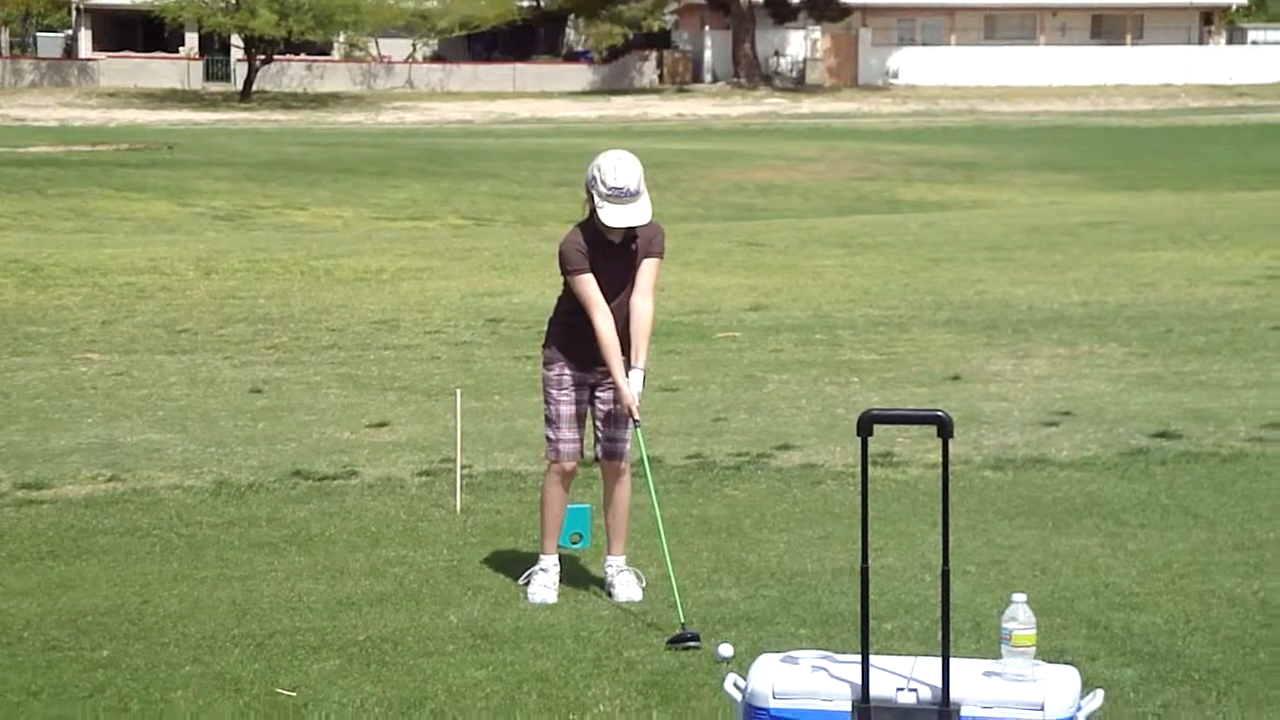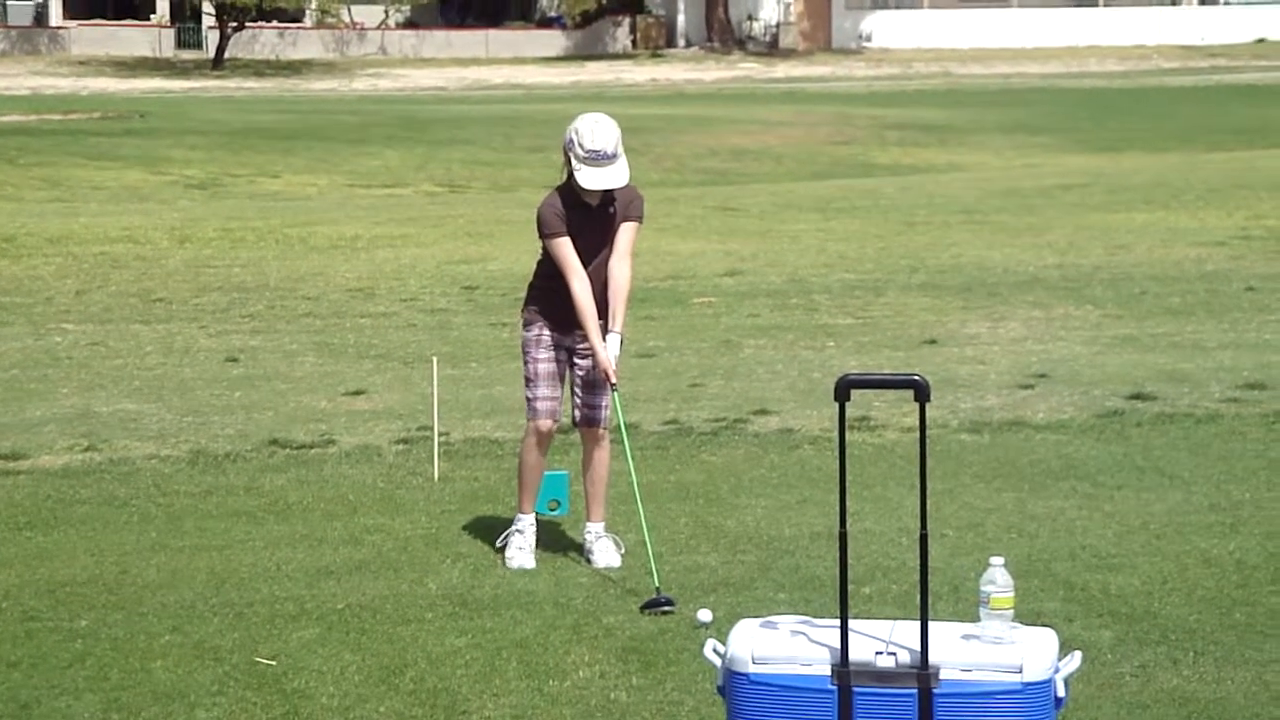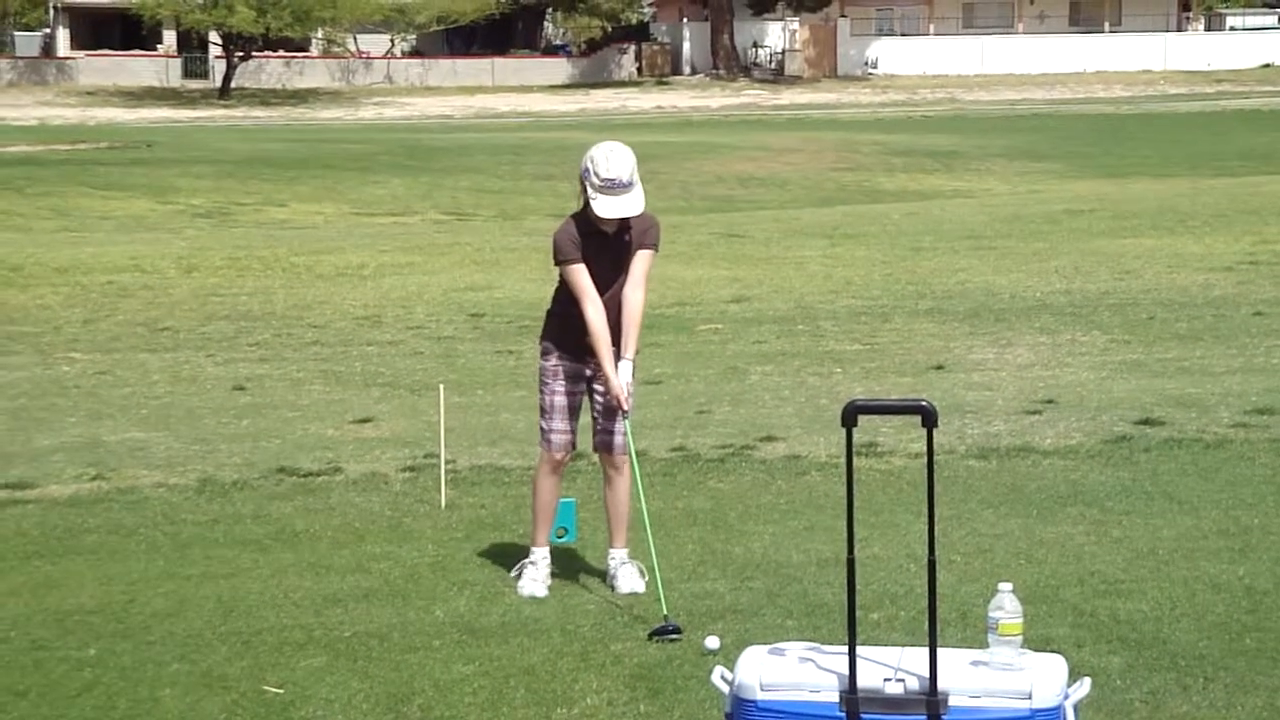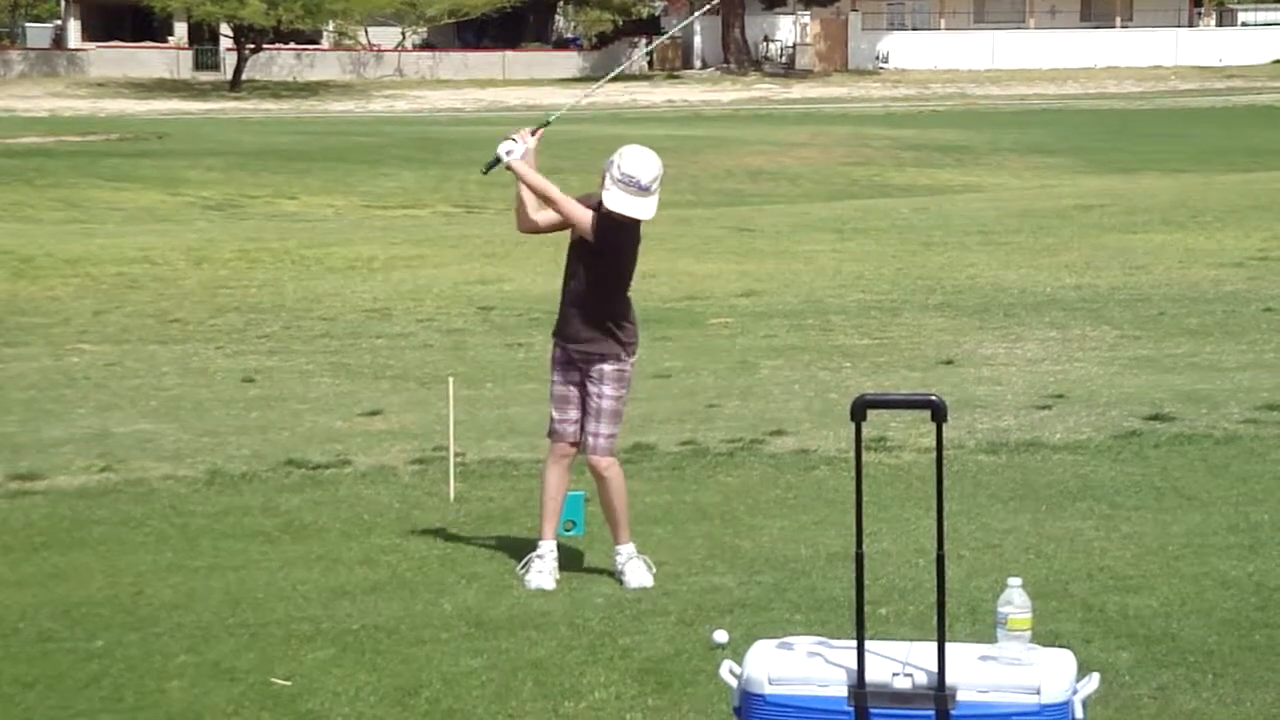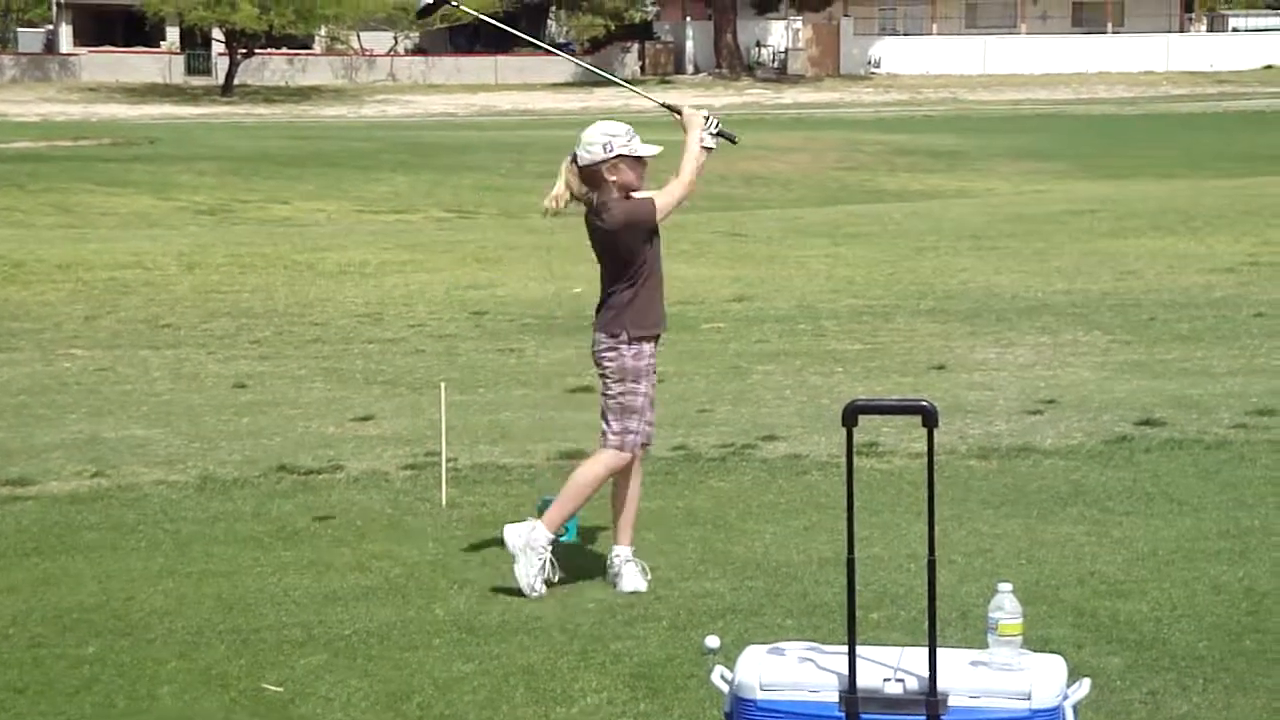
dt=1s
person 1, frame 1
left shoulder: (650, 235)
right shoulder: (574, 246)
left elbow: (641, 302)
right elbow: (600, 315)
left wrist: (637, 371)
right wrist: (621, 383)
left hip: (619, 360)
right hip: (568, 359)
left knee: (616, 463)
right knee: (563, 462)
left ankle: (617, 565)
right ankle: (547, 564)
person 1, frame 2
left shoulder: (629, 200)
right shoulder: (553, 209)
left elbow: (619, 267)
right elbow: (576, 279)
left wrist: (614, 335)
right wrist: (598, 348)
left hip: (598, 324)
right hip: (547, 323)
left knee: (596, 429)
right knee: (542, 424)
left ankle: (596, 531)
right ankle: (524, 523)
person 1, frame 3
left shoulder: (645, 227)
right shoulder: (569, 236)
left elbow: (633, 294)
right elbow: (590, 306)
left wrist: (626, 362)
right wrist: (609, 374)
left hip: (615, 353)
right hip: (565, 352)
left knee: (616, 456)
right knee: (555, 453)
left ankle: (619, 557)
right ankle: (538, 556)
person 1, frame 4
left shoulder: (619, 230)
right shoulder: (593, 207)
left elbow: (553, 197)
right elbow: (528, 222)
left wrist: (516, 162)
right wrist: (524, 160)
left hip: (608, 354)
right hip: (569, 346)
left knee: (599, 457)
right knee: (561, 447)
left ankle: (625, 552)
right ankle: (545, 550)
person 1, frame 5
left shoulder: (616, 206)
right shoulder: (622, 217)
left elbow: (669, 186)
right elbow: (684, 183)
left wrist: (698, 138)
right wrist: (694, 135)
left hip: (631, 339)
right hip: (625, 343)
left knee: (633, 447)
right knee: (621, 448)
left ankle: (621, 554)
right ankle: (536, 531)
